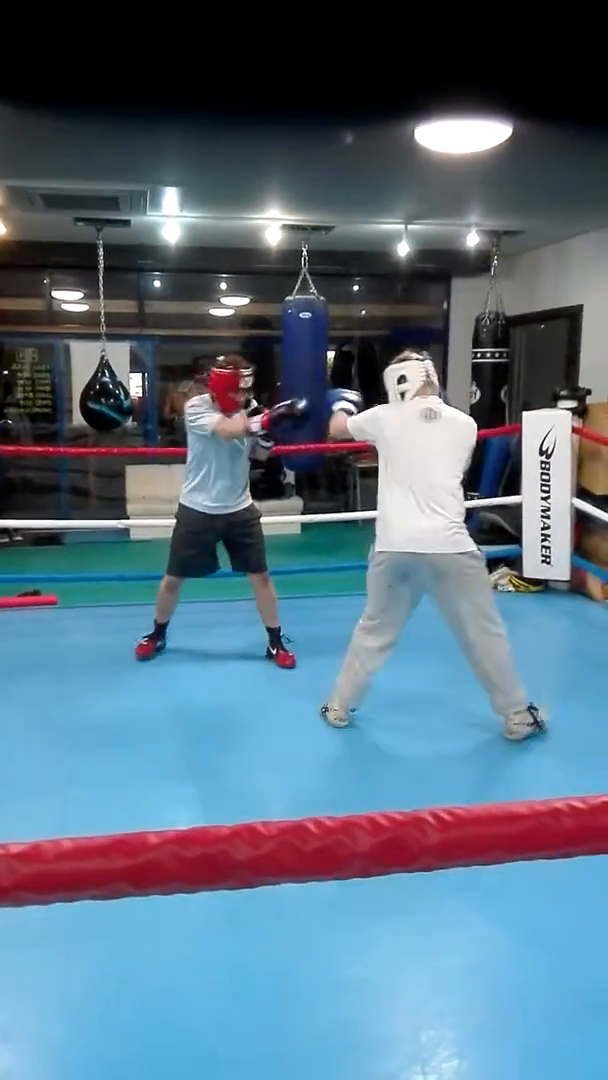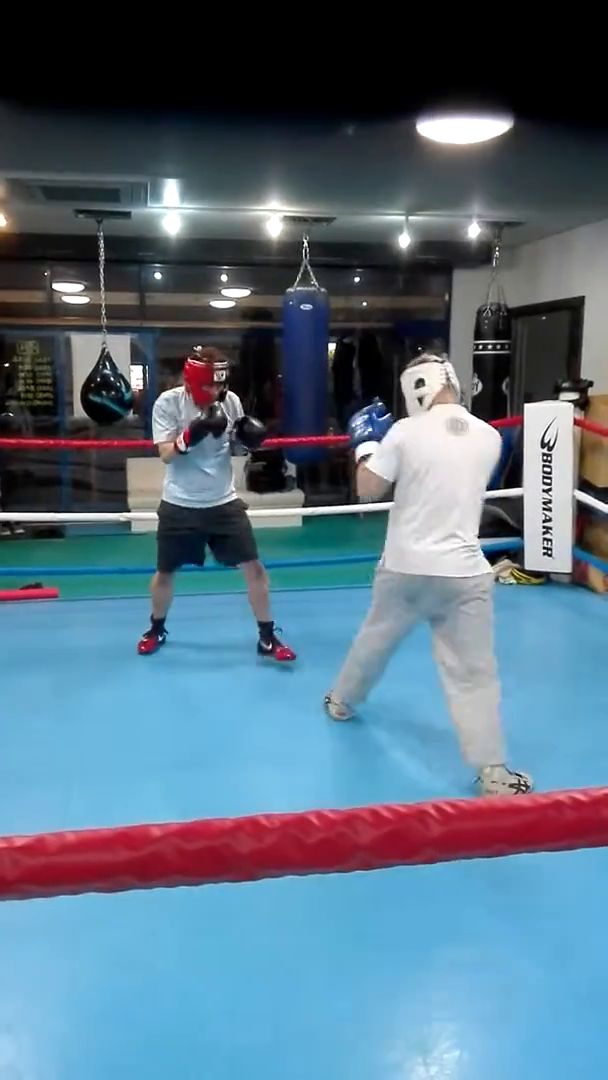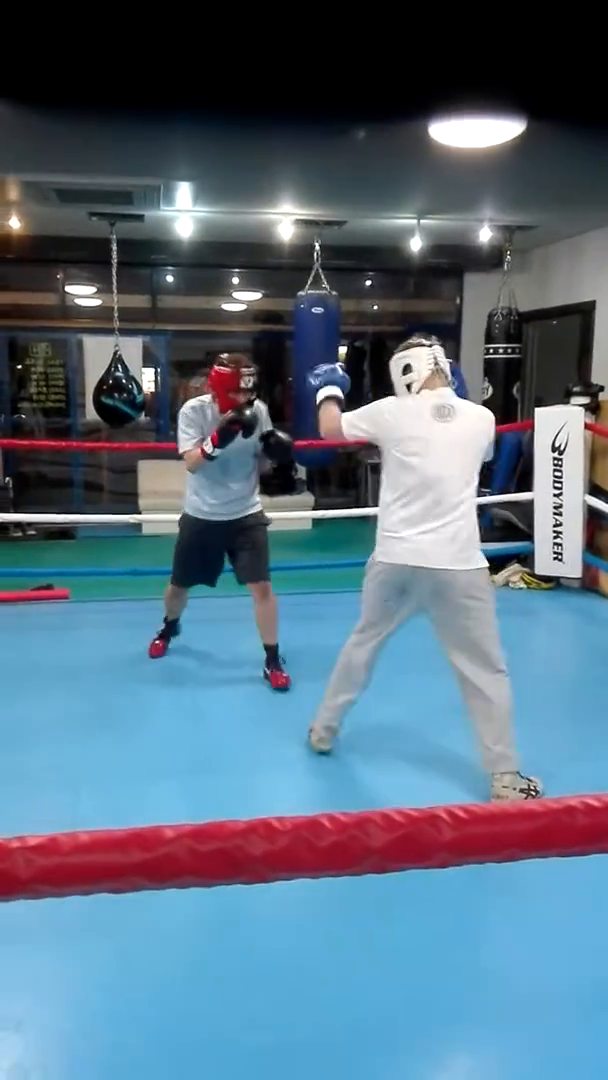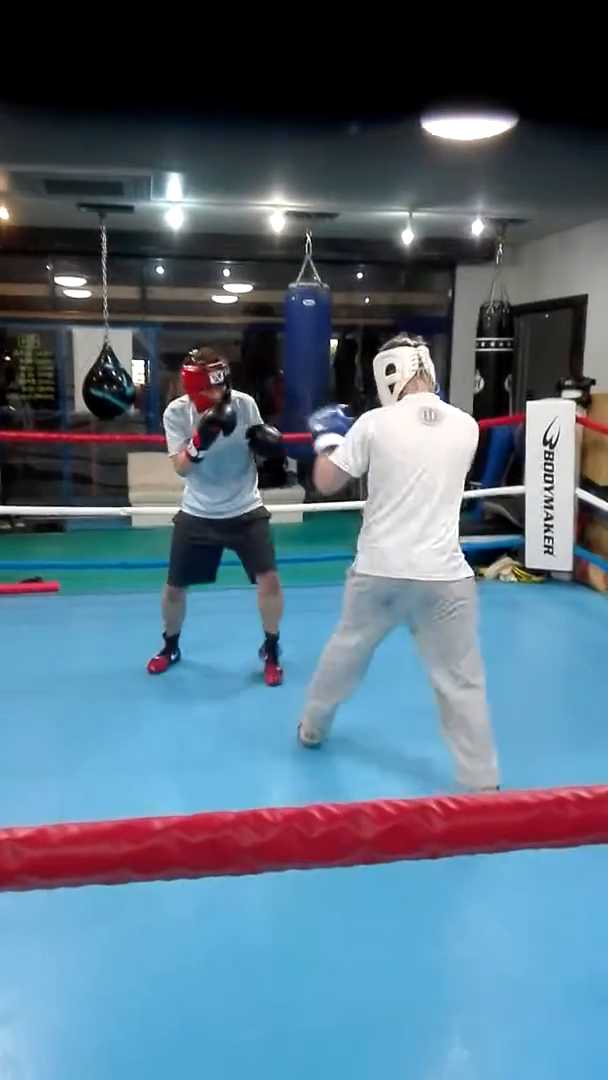
dt=0.3s
person 1, frame 1
left shoulder: (385, 416)
right shoulder: (465, 425)
left elbow: (338, 430)
left wrist: (342, 403)
left hip: (395, 547)
right hip: (450, 548)
left knee: (375, 629)
right knee: (483, 631)
left ankle: (340, 705)
right ankle: (517, 714)
person 1, frame 2
left shoulder: (405, 432)
right shoulder: (489, 437)
left elbow: (367, 491)
left wrist: (365, 441)
left hip: (404, 566)
right hip: (462, 572)
left knee: (375, 639)
right knee: (474, 673)
left ankle: (342, 701)
right ankle: (492, 773)
person 1, frame 3
left shoulder: (391, 412)
right shoulder: (481, 419)
left elbow: (331, 431)
left wrist: (328, 390)
left hip: (396, 560)
right hip: (458, 566)
left knee: (362, 644)
right knee: (487, 672)
left ankle: (324, 728)
right ankle: (505, 779)
person 1, frame 4
left shoulder: (374, 423)
right shoulder: (466, 427)
left elbow: (326, 483)
left wrist: (328, 435)
left hip: (379, 570)
right hip: (443, 576)
left knee: (346, 649)
right knee: (461, 683)
left ankle: (312, 726)
right ankle: (481, 788)
person 2, frame 1
left shoulder: (249, 407)
right shoulder: (197, 406)
left elbow: (258, 454)
right elbow: (228, 429)
left wrist: (267, 435)
right wrist: (273, 416)
left hip: (239, 508)
right hip: (198, 509)
left knee: (261, 575)
right knee: (174, 577)
left ankle: (276, 642)
right ankle: (157, 634)
person 2, frame 2
left shoulder: (230, 400)
right shoulder: (168, 402)
right elbow: (166, 454)
left wrist: (249, 438)
right wrist: (192, 434)
left hip: (223, 502)
right hip: (180, 504)
left knee: (253, 567)
right knee: (164, 572)
left ankle: (268, 637)
right ankle: (156, 629)
person 2, frame 3
left shoulder: (257, 410)
right shoulder: (193, 410)
left elbow: (261, 459)
right elbow: (192, 464)
left wrist: (273, 449)
right wrist: (218, 438)
left hip: (246, 514)
right hip: (200, 515)
left knee: (261, 586)
right knee: (178, 585)
left ankle: (272, 660)
right ankle: (169, 627)
person 2, frame 4
left shoulder: (244, 404)
right shoulder: (176, 412)
left elbow: (257, 452)
right elbow: (181, 467)
left wrist: (264, 443)
right wrist: (201, 439)
left hip: (245, 511)
right hip: (197, 515)
left knee: (269, 580)
right knee: (175, 587)
left ankle: (270, 651)
right ankle: (170, 646)
